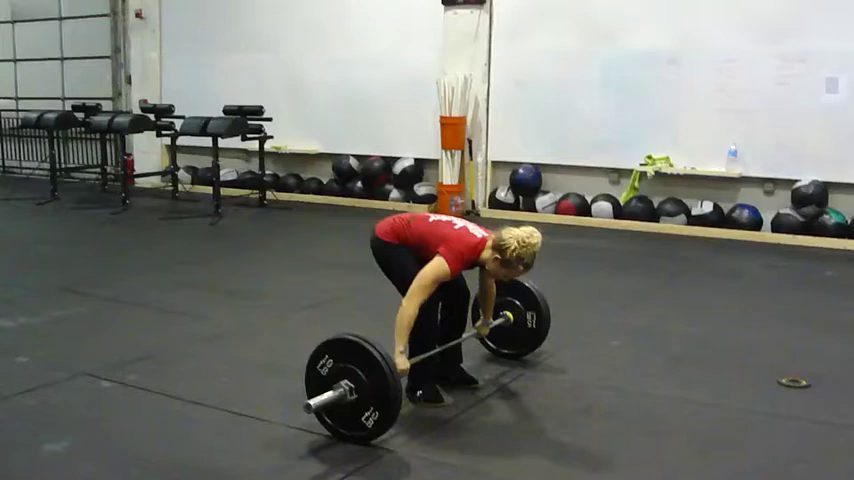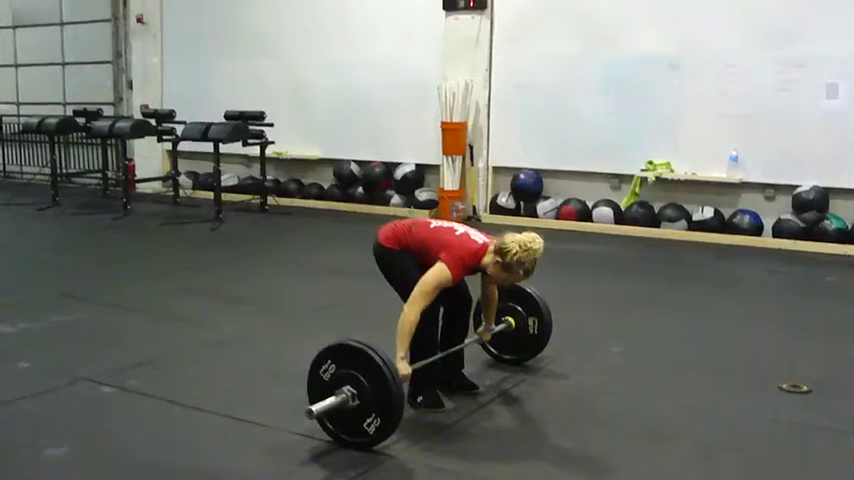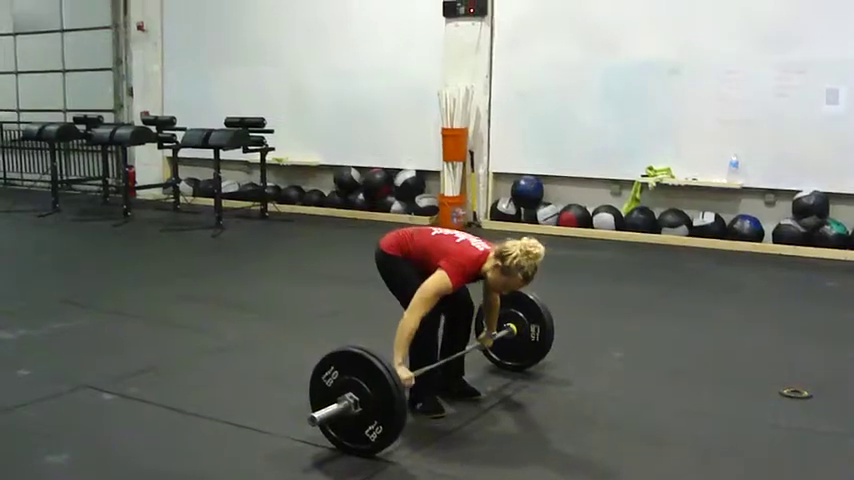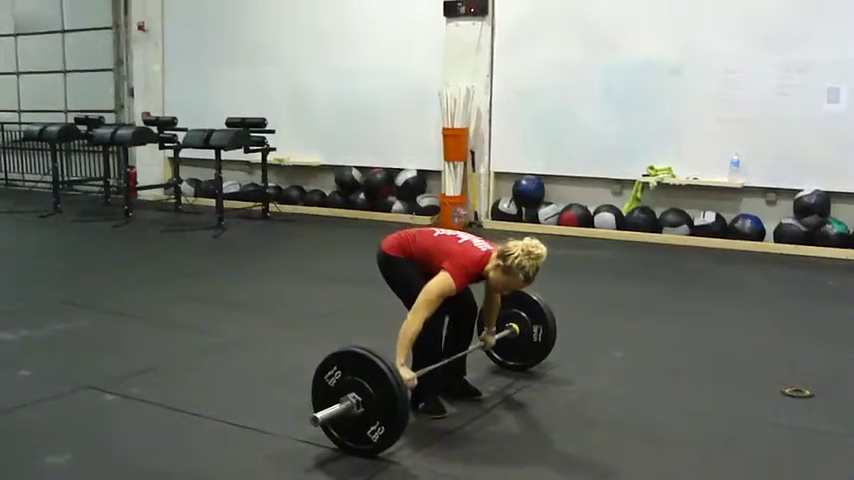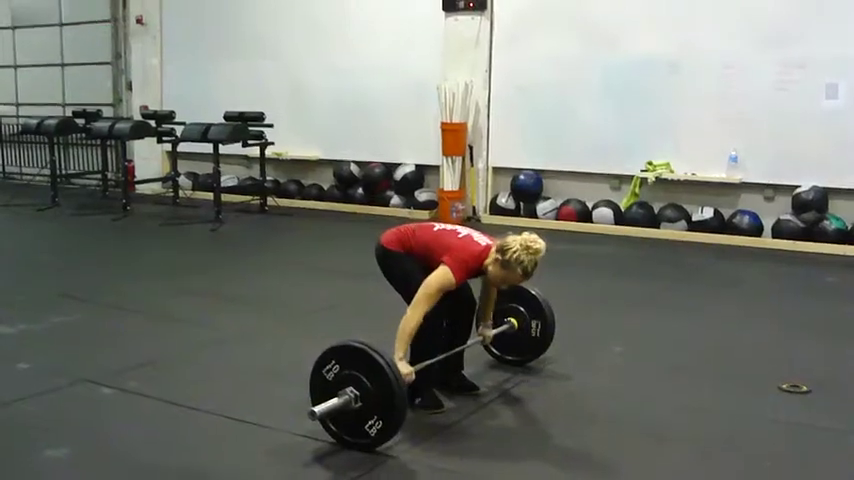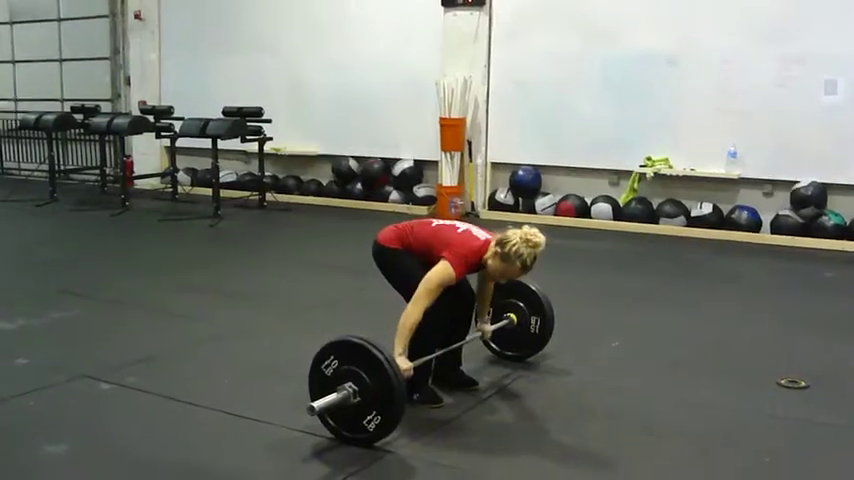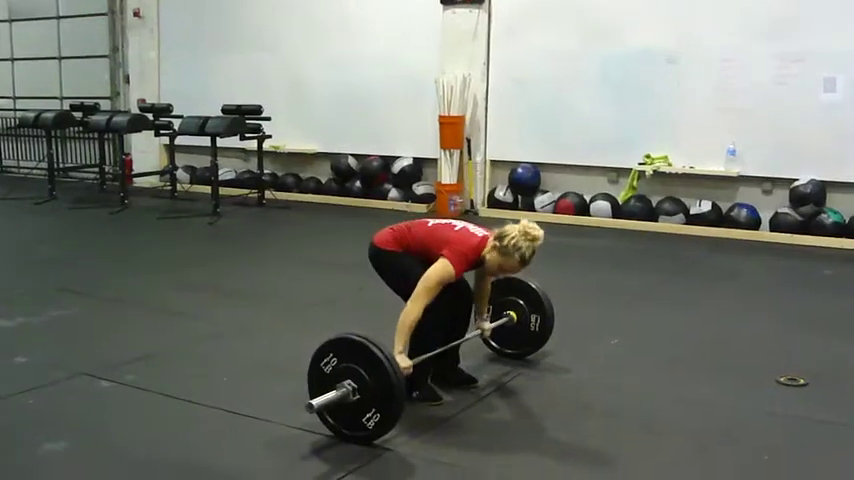
dt=0.1s
person 1, frame 1
left shoulder: (492, 247)
right shoulder: (459, 252)
left elbow: (487, 286)
right elbow: (411, 302)
left wrist: (486, 321)
right wrist: (399, 354)
left hip: (417, 239)
right hip: (390, 240)
left knee: (459, 296)
right knee: (427, 303)
left ankle: (448, 369)
right ankle: (419, 383)
person 1, frame 2
left shoulder: (494, 252)
right shoulder: (460, 258)
left elbow: (490, 292)
right elbow: (412, 308)
left wrist: (488, 326)
right wrist: (401, 359)
left hip: (418, 245)
right hip: (392, 246)
left knee: (461, 302)
right knee: (428, 308)
left ankle: (449, 375)
right ankle: (421, 389)
person 1, frame 3
left shoulder: (495, 259)
right shoulder: (461, 266)
left elbow: (491, 298)
right elbow: (412, 315)
left wrist: (489, 333)
right wrist: (399, 366)
left hip: (420, 254)
right hip: (394, 254)
left knee: (463, 309)
right knee: (429, 315)
left ankle: (450, 381)
right ankle: (420, 395)
person 1, frame 4
left shoulder: (496, 259)
right shoulder: (463, 267)
left elbow: (492, 297)
right elbow: (416, 316)
left wrist: (490, 331)
right wrist: (401, 366)
left hip: (423, 254)
right hip: (396, 255)
left knee: (466, 309)
right knee: (433, 316)
left ankle: (451, 381)
right ankle: (422, 395)
person 1, frame 5
left shoulder: (494, 254)
right shoulder: (463, 261)
left elbow: (488, 290)
right elbow: (415, 310)
left wrist: (485, 325)
right wrist: (399, 360)
left hip: (421, 251)
right hip: (393, 250)
left knee: (465, 304)
right knee: (434, 311)
left ankle: (448, 376)
right ankle: (418, 389)
person 1, frame 6
left shoulder: (493, 249)
right shoulder: (463, 255)
left elbow: (486, 284)
right elbow: (416, 306)
left wrist: (483, 320)
right wrist: (399, 356)
left hip: (420, 247)
right hip: (391, 247)
left knee: (464, 299)
right knee: (433, 306)
left ankle: (447, 371)
right ankle: (416, 385)
person 1, frame 7
left shoulder: (489, 245)
right shoulder: (462, 253)
left elbow: (482, 281)
right elbow: (415, 304)
left wrist: (482, 318)
right wrist: (399, 354)
left hip: (416, 250)
right hip: (387, 249)
left knee: (463, 298)
right knee: (437, 306)
left ankle: (445, 369)
right ankle: (414, 382)
